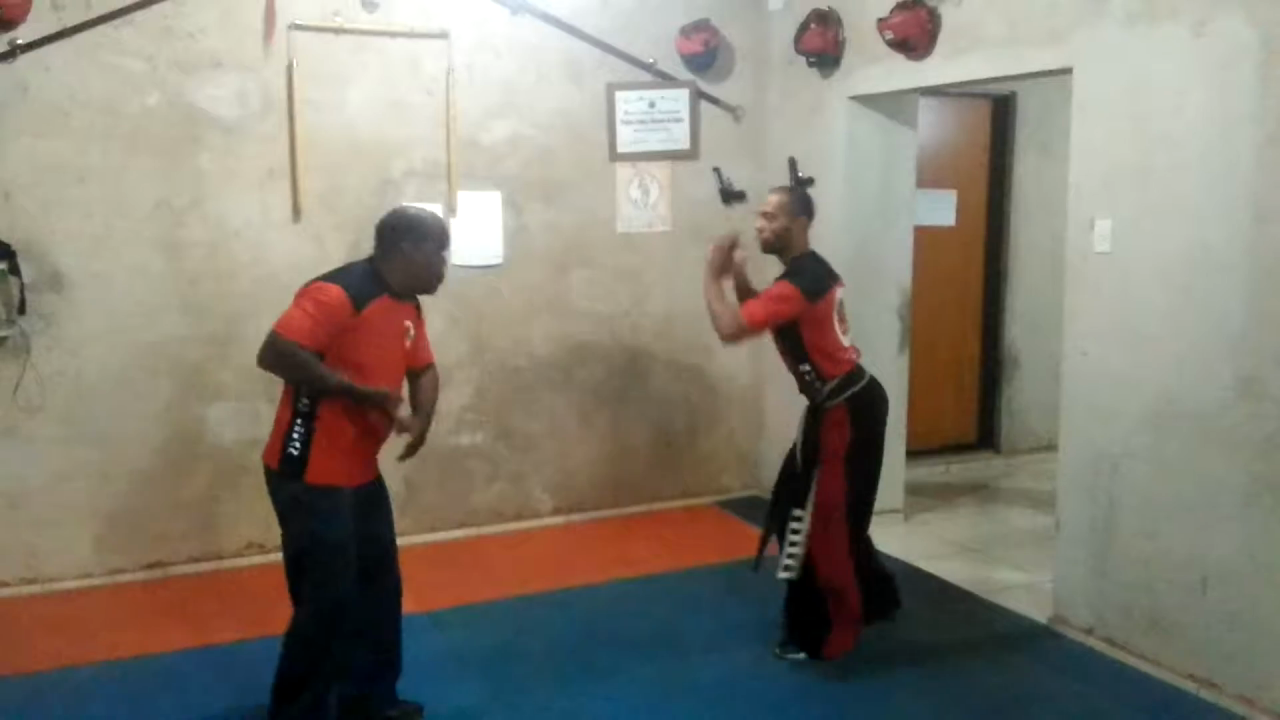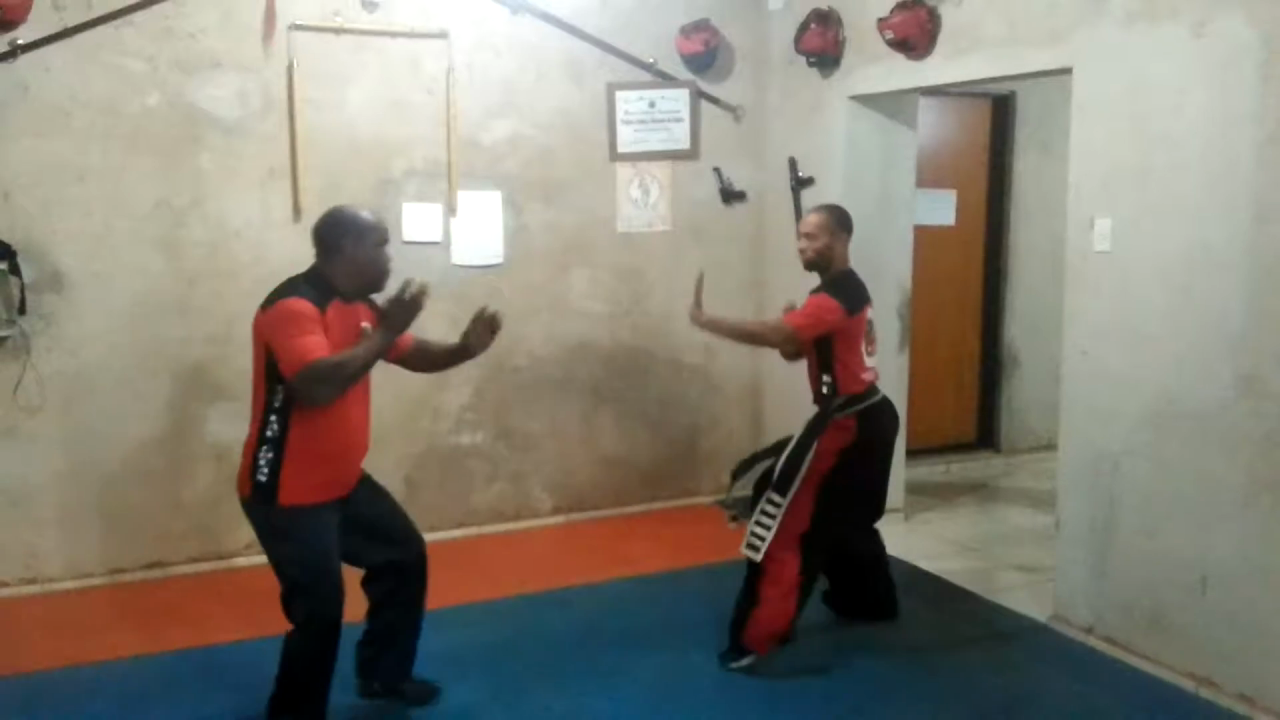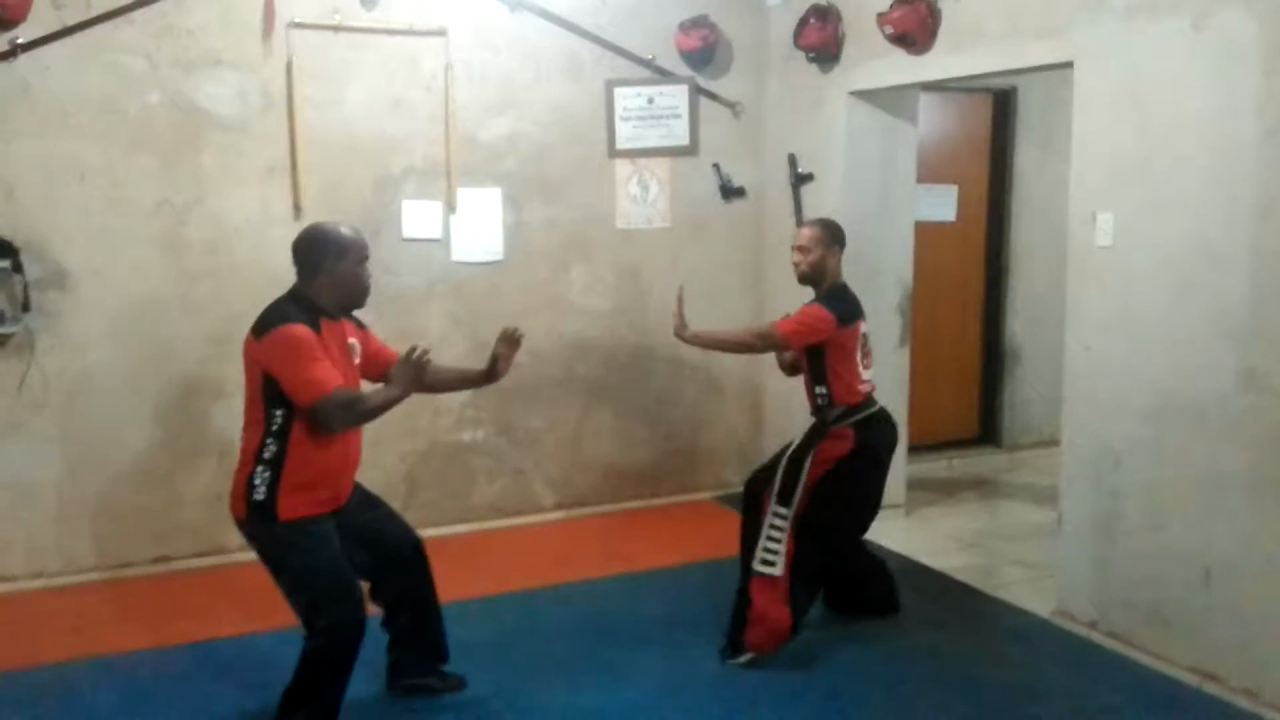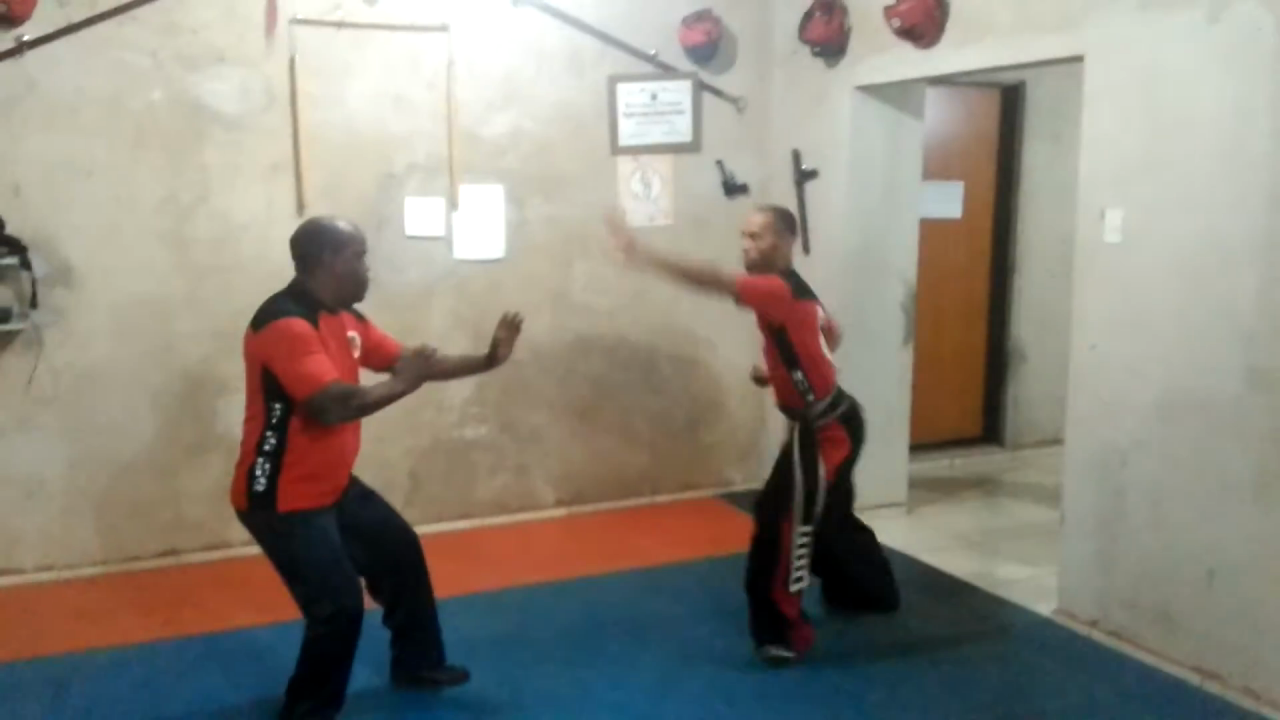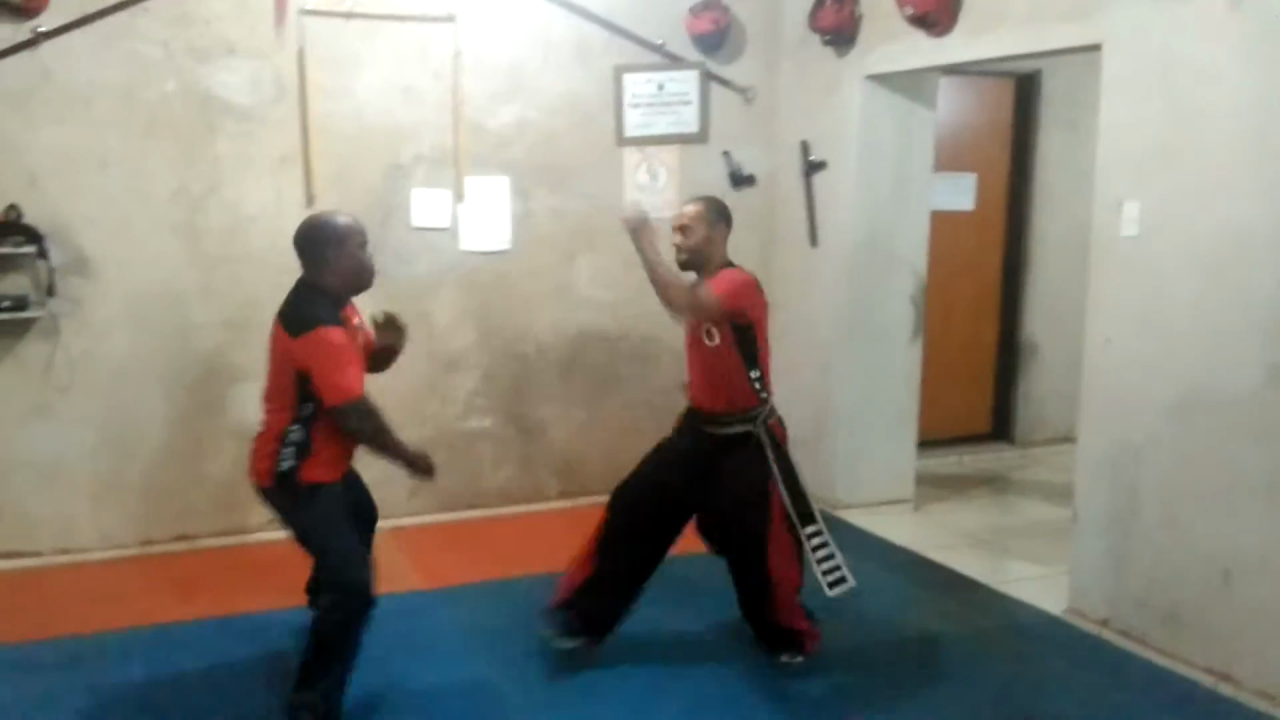
dt=0.3s
person 1, frame 1
left shoulder: (407, 306)
right shoulder: (337, 294)
left elbow: (422, 370)
right elbow: (274, 353)
left wrist: (421, 413)
right wrist: (360, 393)
left hip: (360, 473)
right hip: (308, 474)
left knee: (378, 583)
right knee: (327, 598)
person 1, frame 2
left shoulder: (360, 307)
right shoulder: (291, 308)
left elbow: (417, 355)
right elbow: (317, 380)
left wrist: (465, 346)
right wrist: (381, 337)
left hip: (344, 481)
right hip: (286, 492)
left knee: (404, 555)
right knee: (318, 611)
left ankle: (385, 674)
person 1, frame 3
left shoulder: (344, 325)
right shoulder: (285, 332)
left elbow: (406, 371)
right elbow: (336, 413)
left wrist: (485, 374)
right wrist: (398, 388)
left hip: (335, 493)
right hip: (281, 509)
left knee: (404, 556)
right knee: (340, 615)
left ankle: (414, 667)
person 1, frame 4
left shoulder: (345, 318)
right shoulder: (284, 325)
left elbow: (406, 360)
right elbow: (332, 405)
left wrist: (487, 360)
right wrist: (403, 382)
left hip: (333, 485)
right hip: (281, 500)
left knee: (399, 551)
right knee: (339, 605)
left ankle: (417, 661)
person 1, frame 5
left shoulder: (333, 304)
right shoulder: (320, 327)
left elbow: (369, 362)
right elbow: (355, 414)
left wrist: (386, 346)
right wrist: (408, 456)
left hip: (313, 463)
right hip: (296, 474)
left knee: (358, 520)
right knee: (349, 583)
left ankle: (326, 600)
person 2, frame 1
left shoulder: (795, 284)
right shoulder: (814, 272)
left elbow: (730, 329)
right elbow: (767, 314)
left wrist: (714, 277)
right wrist: (739, 278)
left hip: (841, 410)
right hip: (857, 399)
left knee: (819, 520)
right knee: (840, 511)
left ankle: (820, 635)
right ankle: (872, 598)
person 2, frame 2
left shoulder: (836, 299)
right shoulder: (845, 290)
left elbow: (778, 337)
right elbow: (795, 348)
left wrist: (704, 318)
right wrist: (795, 325)
left hip: (848, 423)
right hip: (869, 418)
left knee: (784, 507)
right knee: (845, 520)
left ankle: (759, 634)
right ankle: (869, 602)
person 2, frame 3
left shoulder: (828, 311)
right shoulder: (838, 305)
left elbow: (761, 339)
right elbow: (792, 365)
left wrist: (689, 334)
right wrist: (787, 350)
left hip: (849, 435)
right hip: (869, 429)
left knee: (772, 498)
right knee: (832, 524)
left ankle: (760, 631)
right ankle: (869, 595)
person 2, frame 4
left shoulder: (780, 291)
right shoulder: (788, 293)
left elbow: (715, 281)
right elbow: (831, 333)
left wrist: (640, 252)
right wrist: (774, 370)
left hip: (826, 431)
right hip: (824, 424)
left knee: (785, 521)
right knee: (823, 518)
left ankle: (784, 632)
right ankle: (868, 592)
person 2, frame 5
left shoulder: (739, 284)
right shoulder: (696, 288)
left elbow: (683, 303)
left wrist: (645, 242)
right wrist: (699, 363)
left hip: (748, 439)
right hip: (697, 432)
left knee: (759, 543)
right knee: (632, 516)
left ankle: (788, 633)
right ankle: (585, 615)
